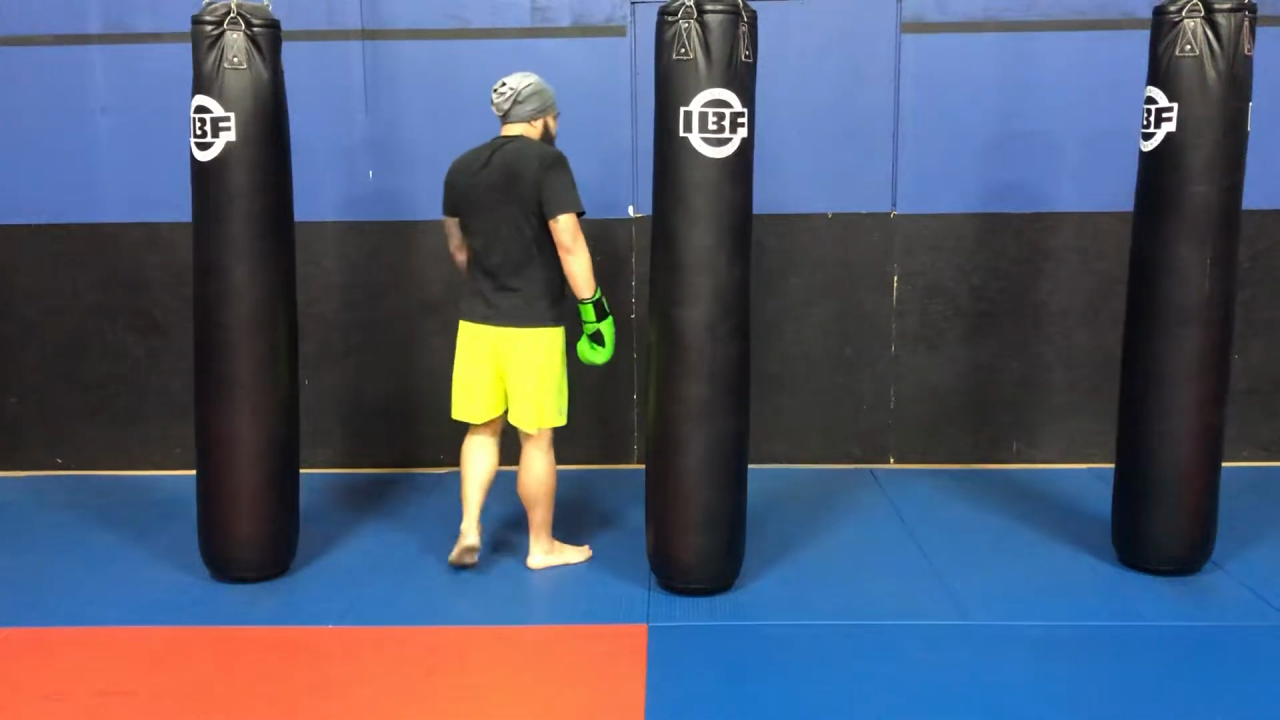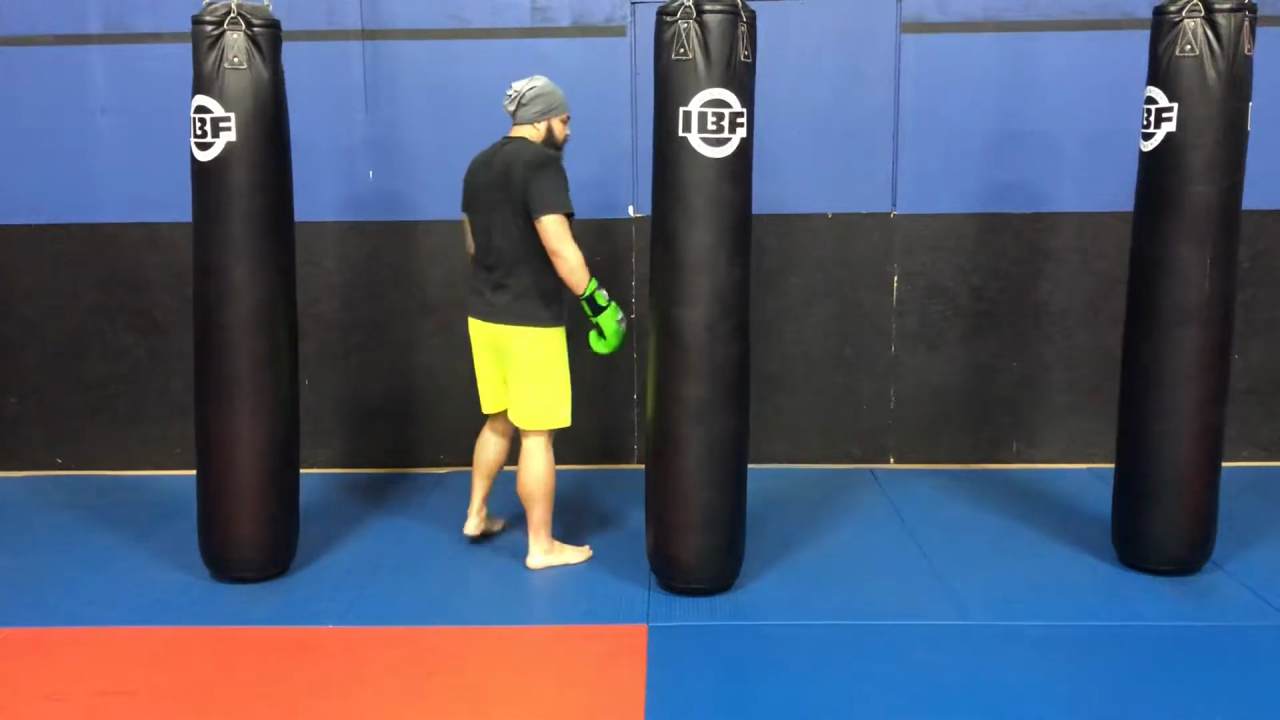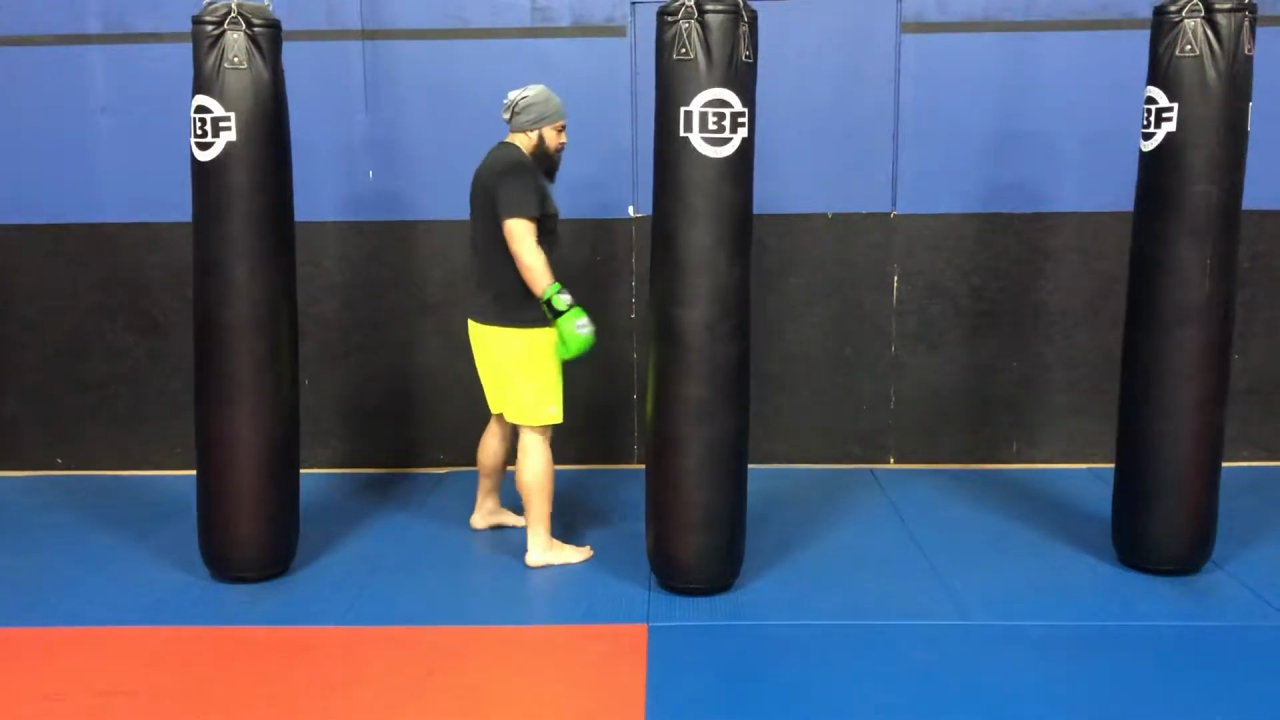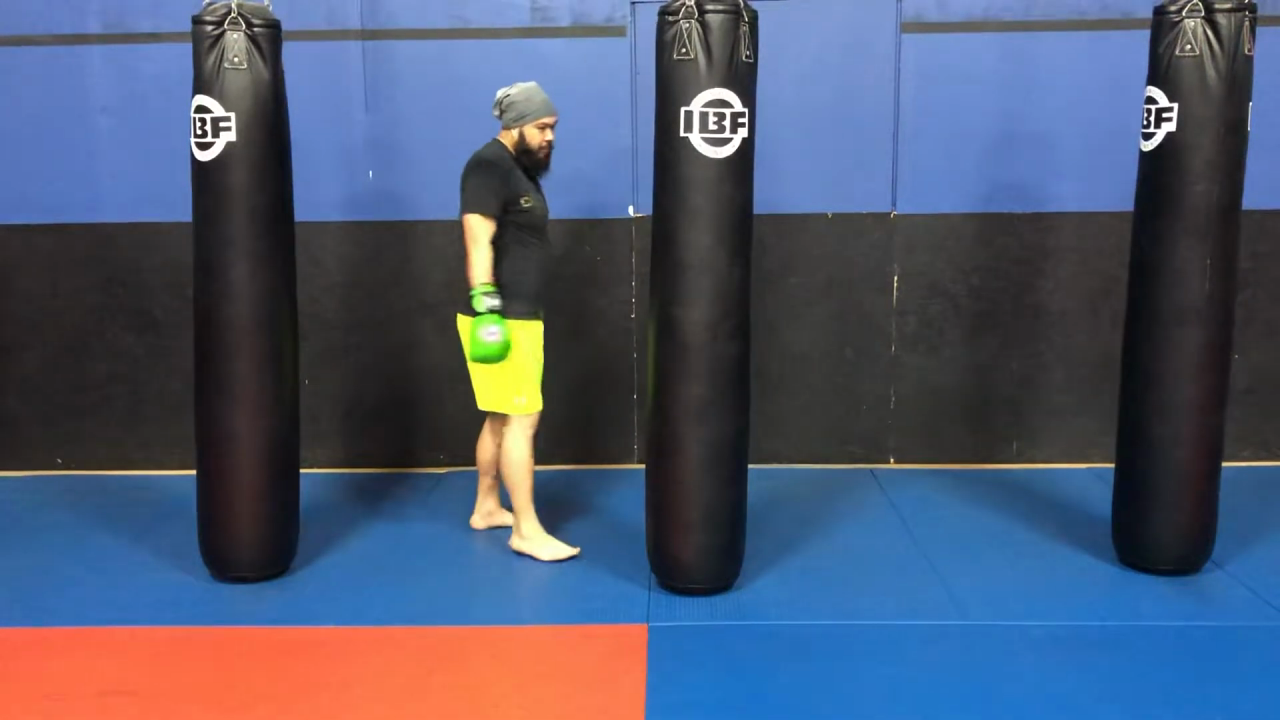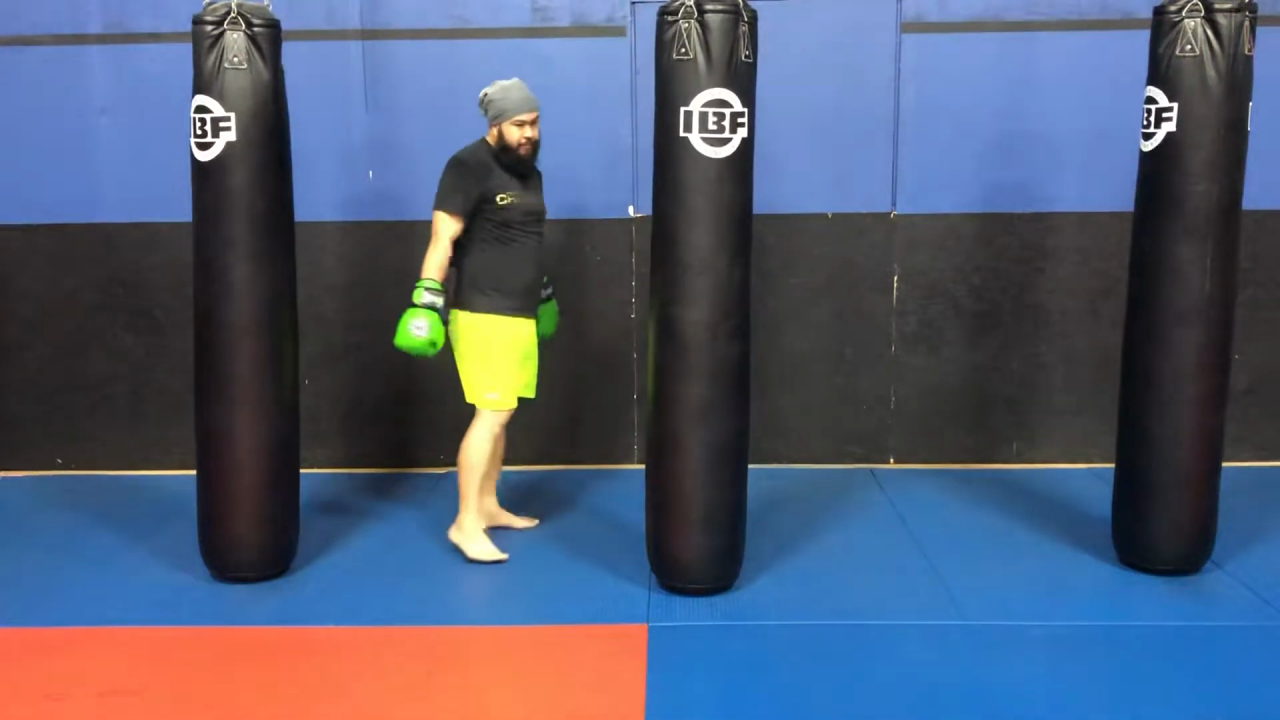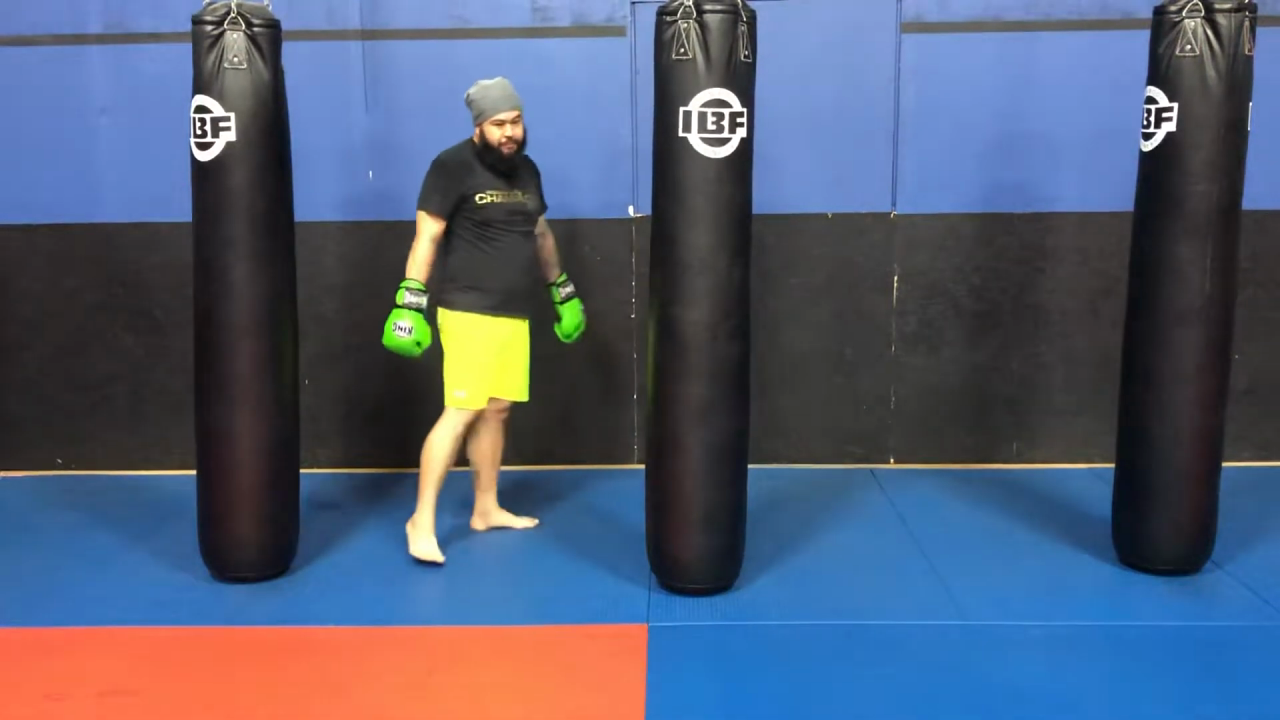
dt=0.2s
person 1, frame 1
left shoulder: (461, 168)
right shoulder: (547, 161)
right elbow: (570, 246)
right wrist: (595, 310)
left hip: (476, 322)
right hip: (533, 325)
left knee: (482, 429)
right knee: (537, 438)
left ankle: (468, 531)
right ankle: (542, 545)
person 1, frame 2
left shoulder: (480, 164)
right shoulder: (540, 162)
right elbow: (557, 244)
right wrist: (597, 301)
left hip: (485, 315)
right hip: (531, 322)
left knee: (499, 420)
right knee: (537, 433)
left ankle: (477, 513)
right ankle: (542, 546)
person 1, frame 3
left shoulder: (502, 165)
right shoulder: (518, 171)
right elbow: (524, 247)
right wrist: (563, 306)
left hip: (494, 317)
right hip: (516, 322)
left knee: (508, 419)
right knee: (536, 429)
left ankle: (486, 507)
right ankle: (541, 542)
person 1, frame 4
left shoulder: (523, 169)
right shoulder: (489, 168)
right elbow: (477, 241)
right wrist: (486, 309)
left hip: (520, 313)
right hip: (505, 317)
left knee: (504, 417)
right knee: (520, 420)
left ankle: (488, 508)
right ankle: (526, 529)
person 1, frame 5
left shoulder: (528, 169)
right shoulder: (470, 166)
right elbow: (443, 237)
left wrist: (545, 292)
right wrist: (427, 301)
left hip: (519, 313)
right hip: (483, 312)
left knee: (500, 413)
right knee: (493, 412)
left ankle: (487, 506)
right ankle: (464, 522)
person 1, frame 6
left shoulder: (526, 169)
right shoulder: (453, 166)
left elbow: (541, 235)
right elbow: (426, 237)
left wrist: (564, 292)
right wrist: (409, 300)
left hip: (513, 315)
right hip: (467, 313)
left knee: (495, 413)
right knee: (459, 414)
left ankle: (486, 509)
right ankle: (421, 518)
